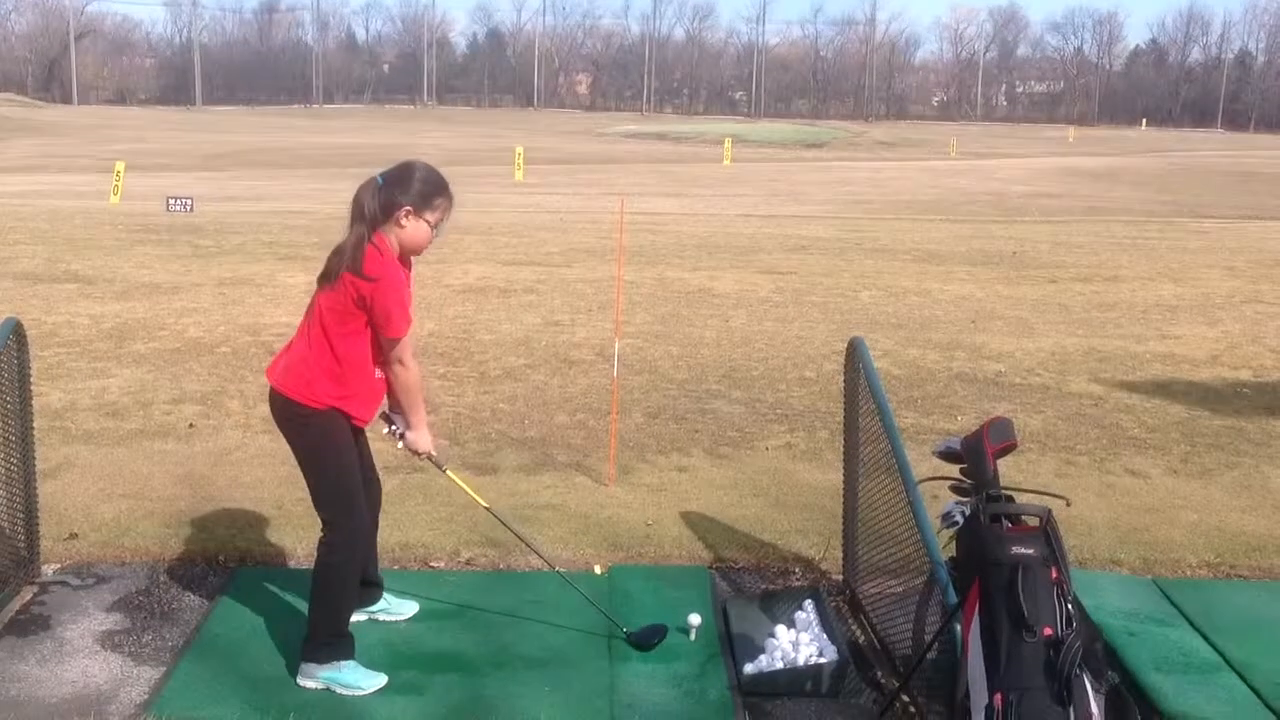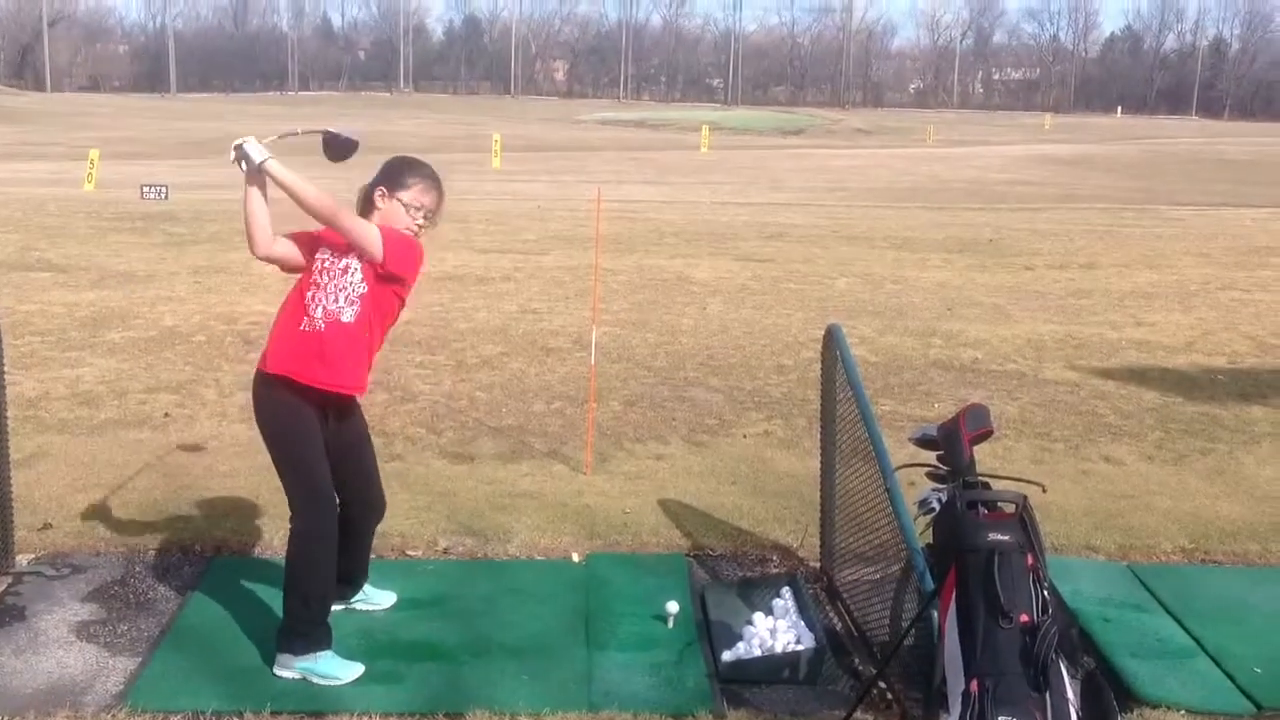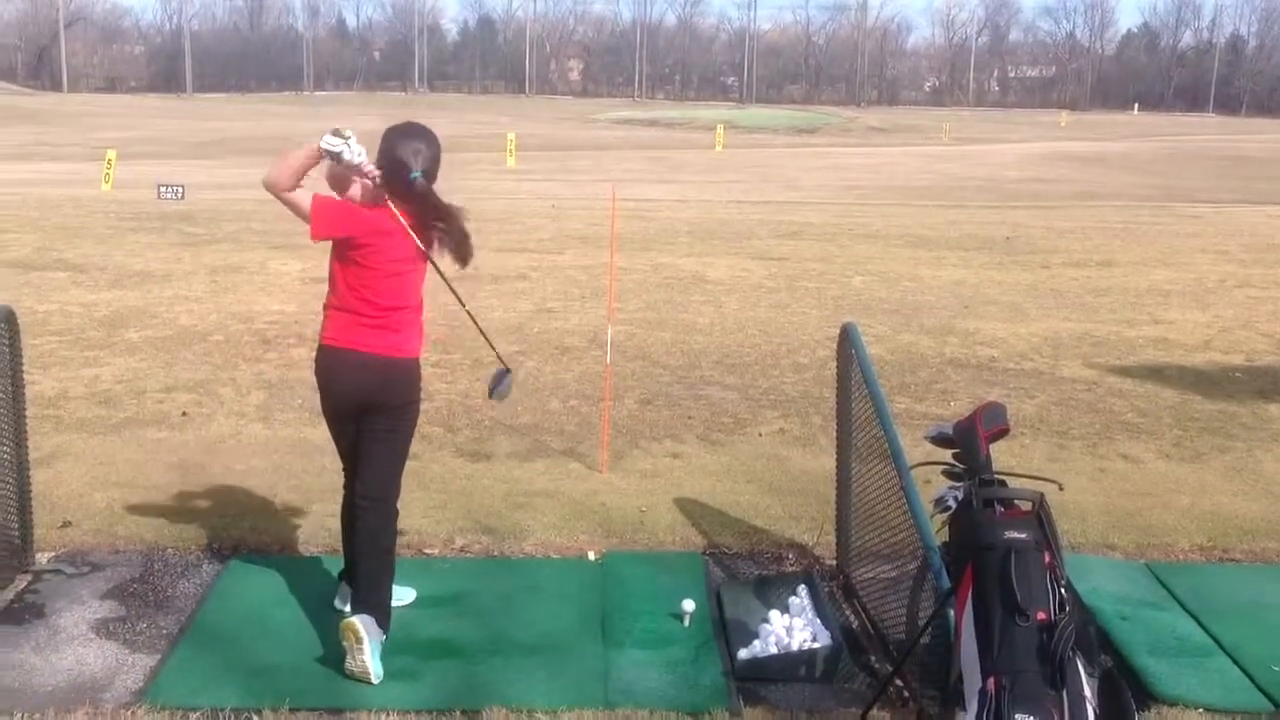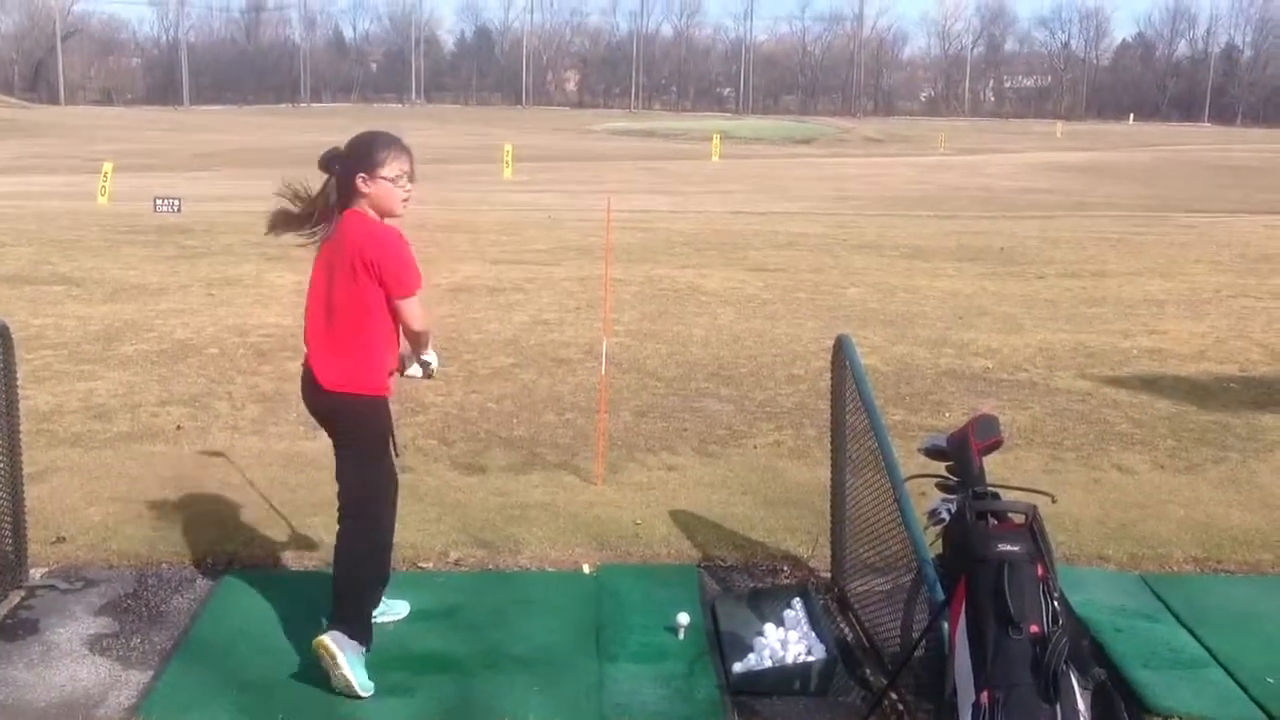
dt=1s
person 1, frame 1
left shoulder: (375, 253)
right shoulder: (382, 272)
left elbow: (385, 355)
right elbow: (401, 361)
left wrist: (401, 414)
right wrist: (417, 426)
left hip: (328, 397)
right hip: (311, 404)
left knee: (366, 495)
right knee: (346, 520)
left ankle: (363, 596)
right ankle: (323, 658)
person 1, frame 2
left shoulder: (407, 254)
right shoulder: (324, 241)
left elbow: (339, 216)
right elbow: (264, 247)
left wrist: (269, 164)
right wrist: (253, 179)
left hip: (337, 397)
right hip: (283, 389)
left knee: (366, 500)
right knee: (316, 511)
left ankle: (344, 586)
right ankle: (299, 648)
person 1, frame 3
left shoulder: (358, 221)
right shoulder: (425, 220)
left elbow: (277, 182)
left wrist: (325, 149)
right wrist: (346, 163)
left hip: (339, 365)
right hip: (396, 373)
left knee: (358, 482)
right knee: (379, 493)
left ankle: (359, 585)
right ankle: (367, 613)
person 1, frame 4
left shoulder: (338, 232)
right shoulder: (383, 239)
right elbow: (414, 323)
left wrist: (398, 351)
right wrist: (423, 353)
left hip: (327, 381)
right hip: (354, 390)
left knee: (374, 491)
right knee: (368, 507)
left ankle: (363, 599)
right ankle: (346, 634)
